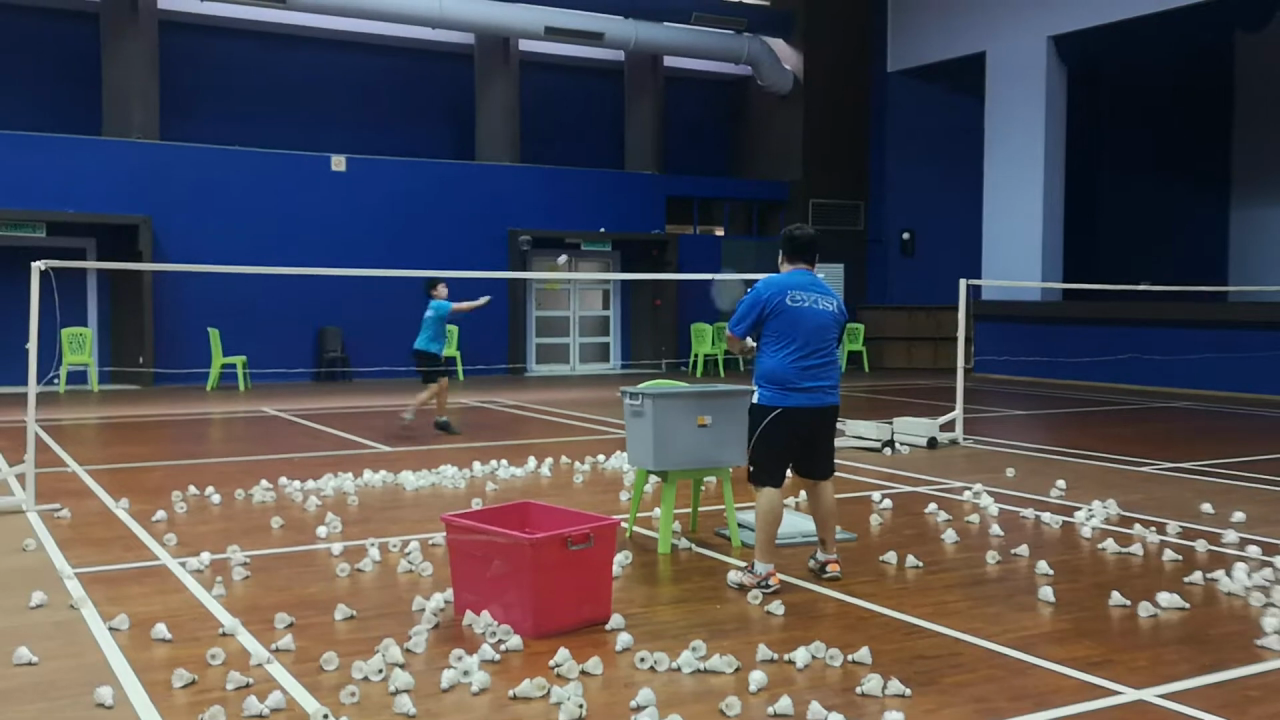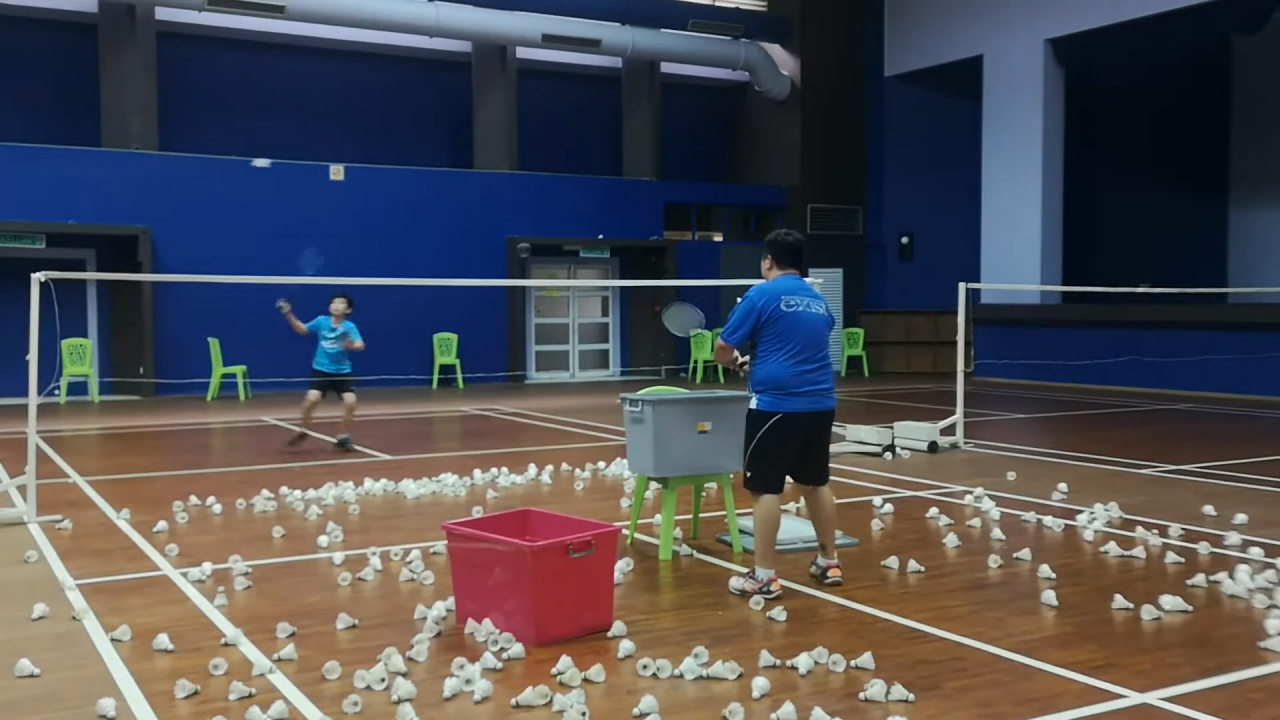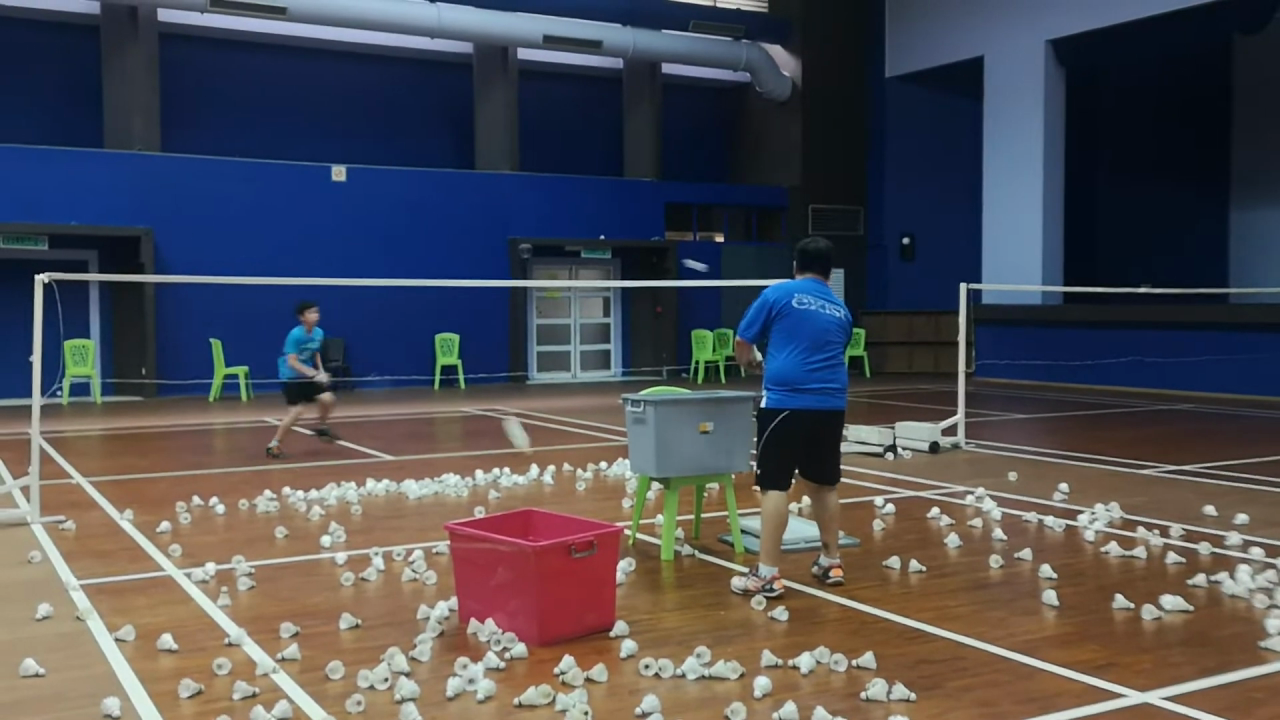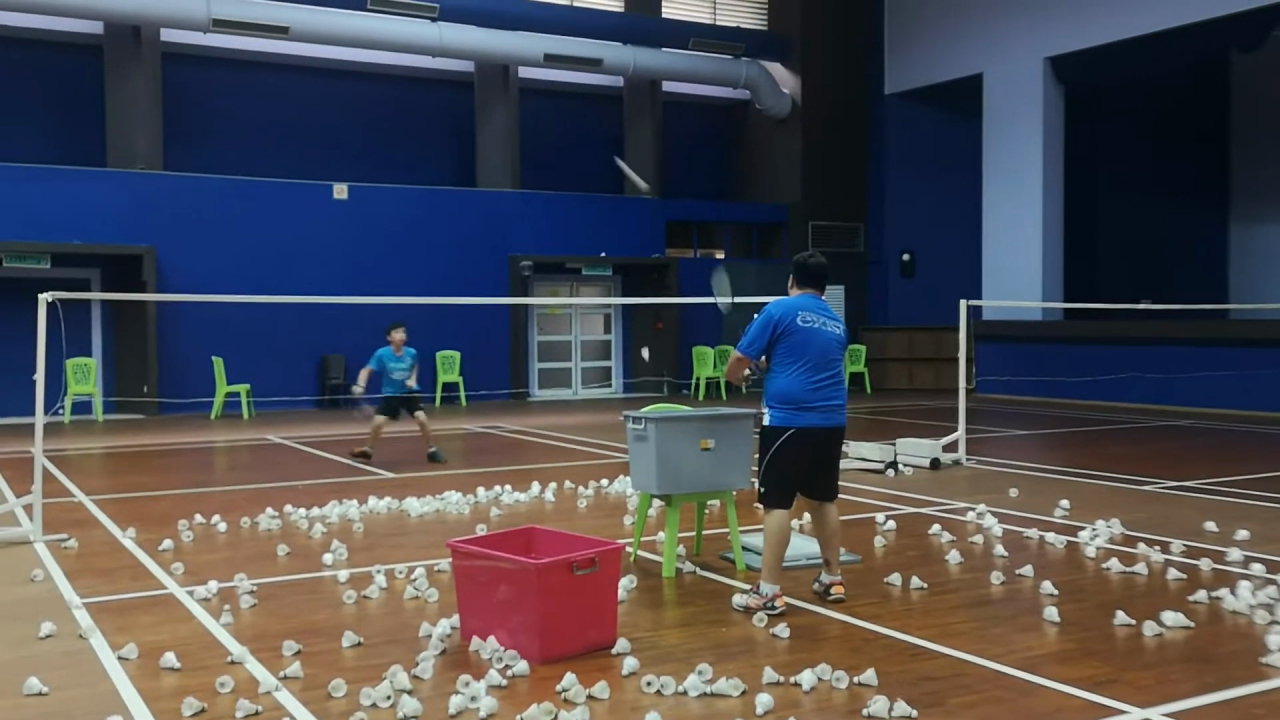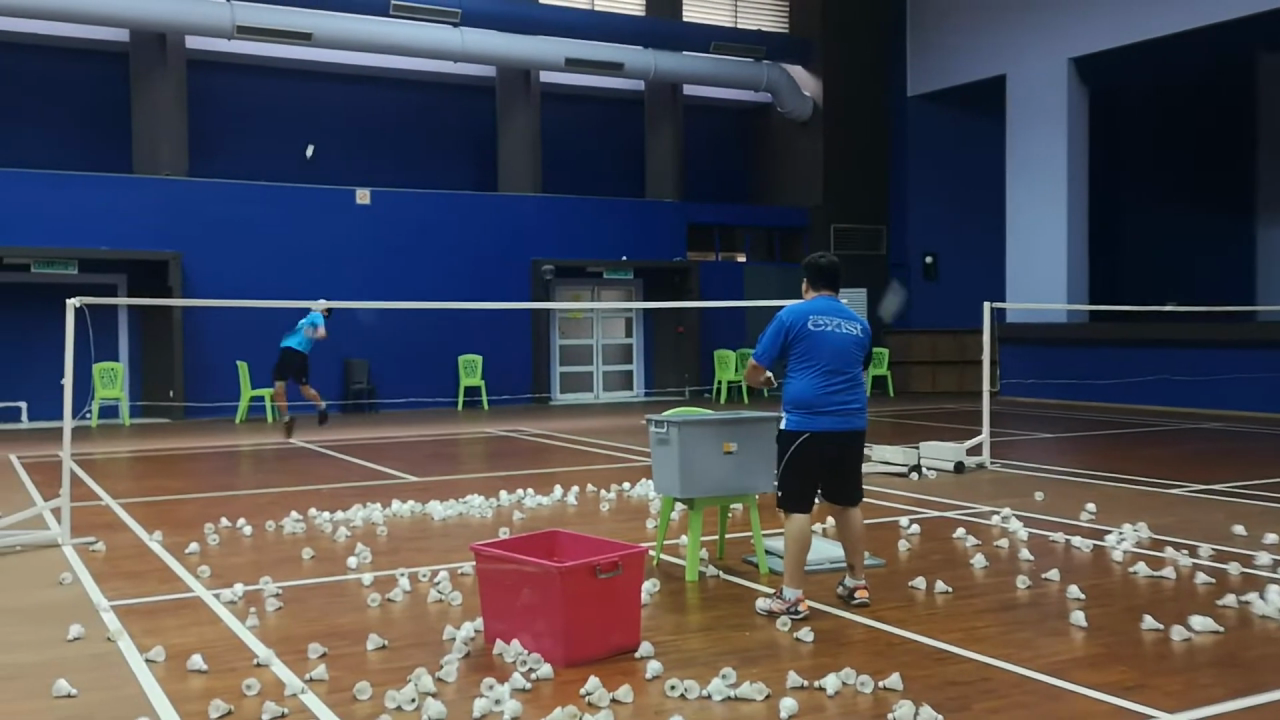
dt=1s
person 1, frame 1
left shoulder: (768, 288)
right shoulder: (834, 300)
left elbow: (733, 338)
left wrist: (747, 347)
left hip: (777, 400)
right hip: (824, 401)
left knee: (769, 483)
right knee: (819, 479)
left ankle: (763, 571)
right ankle: (828, 557)
person 1, frame 2
left shoulder: (762, 294)
right shoulder: (819, 302)
left elbow: (723, 348)
left wrist: (732, 360)
left hip: (776, 405)
right hip: (820, 404)
left knee: (765, 488)
right knee: (816, 484)
left ankle: (765, 576)
right ankle: (829, 563)
person 1, frame 3
left shoulder: (778, 294)
right shoulder: (841, 310)
left elbow: (741, 343)
left wrist: (751, 361)
left hip: (786, 403)
right hip: (831, 405)
left knee: (774, 486)
right knee: (824, 484)
left ankle: (767, 574)
right ankle: (831, 562)
person 1, frame 4
left shoulder: (779, 310)
right shoulder: (837, 323)
left elbow: (740, 360)
left wrist: (733, 376)
left hip: (789, 420)
right hip: (831, 421)
left knee: (777, 503)
right knee: (823, 500)
left ankle: (768, 592)
right ankle: (833, 579)
person 1, frame 5
left shoulder: (793, 315)
right shoulder: (858, 324)
left elbow: (755, 367)
left wrist: (760, 381)
left hip: (806, 425)
right hip: (851, 425)
left knee: (797, 508)
right knee: (847, 504)
left ankle: (792, 596)
right ankle: (857, 583)
